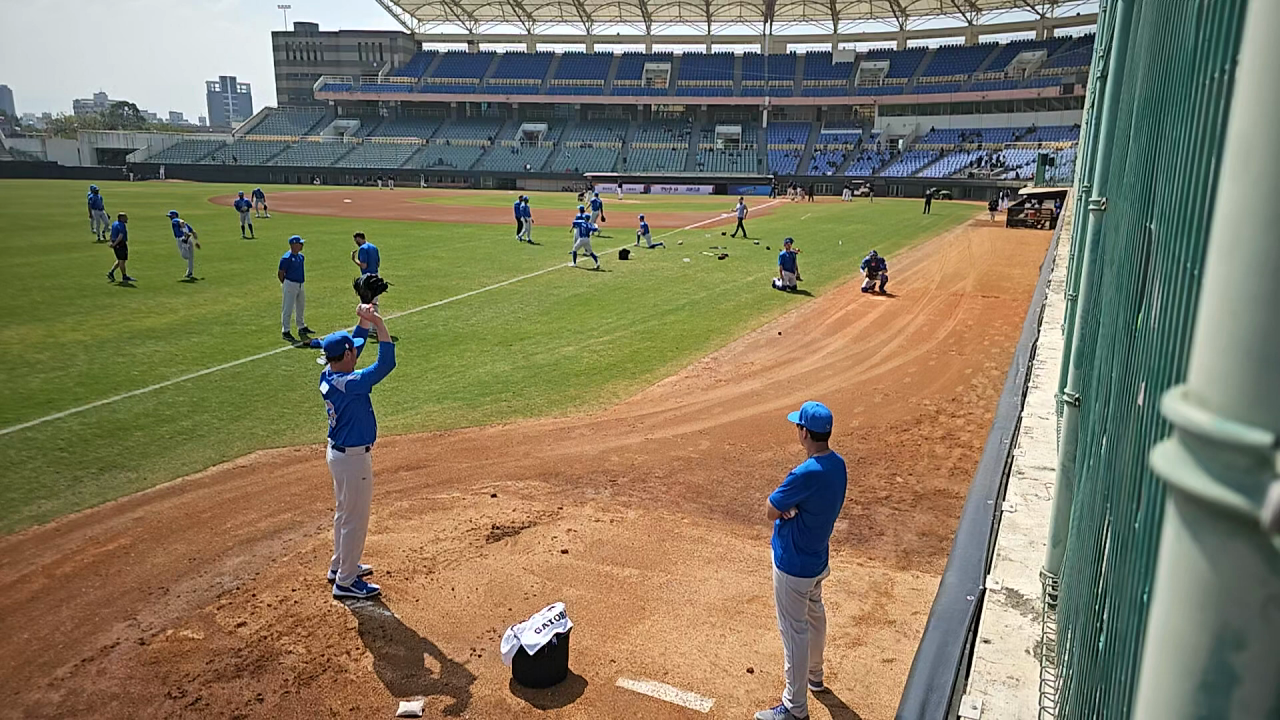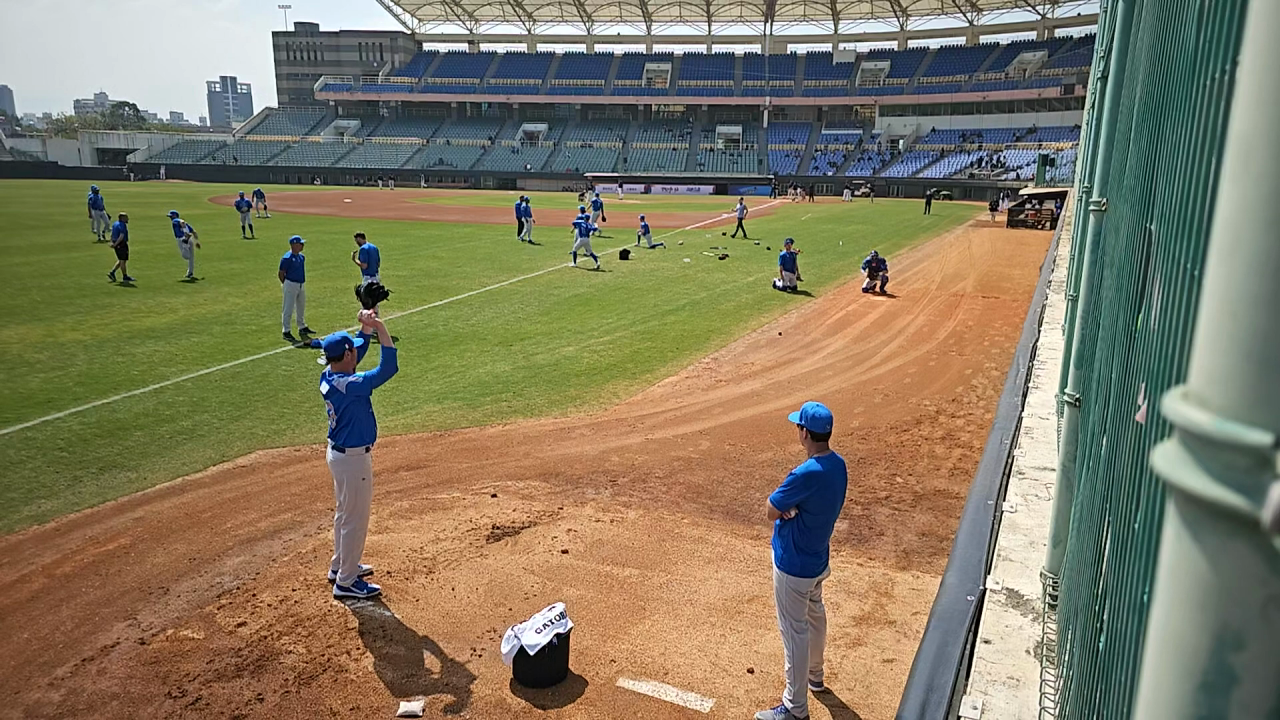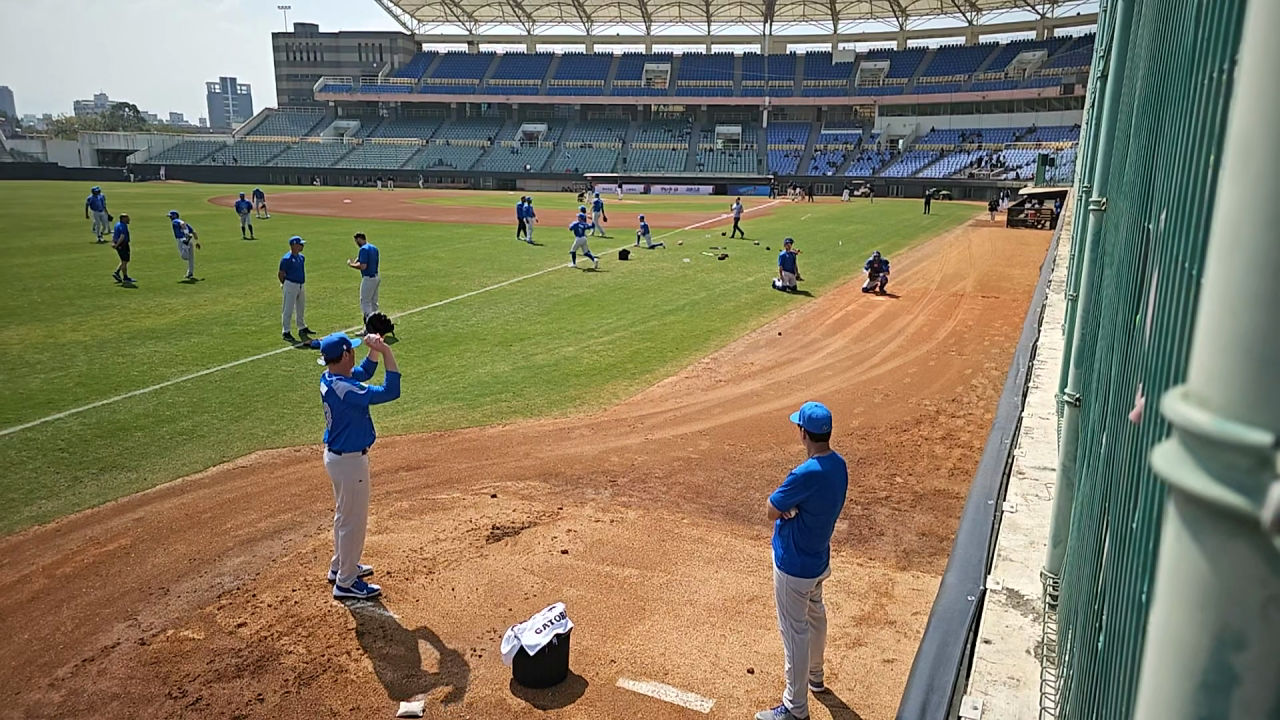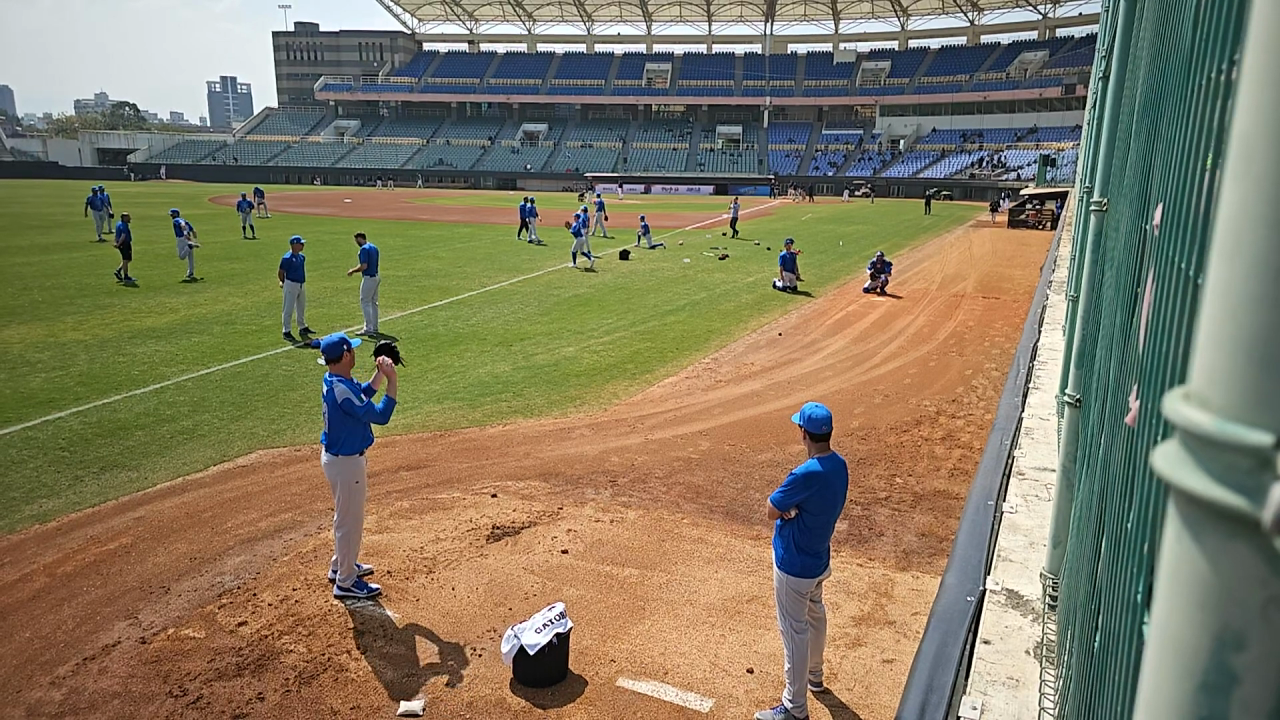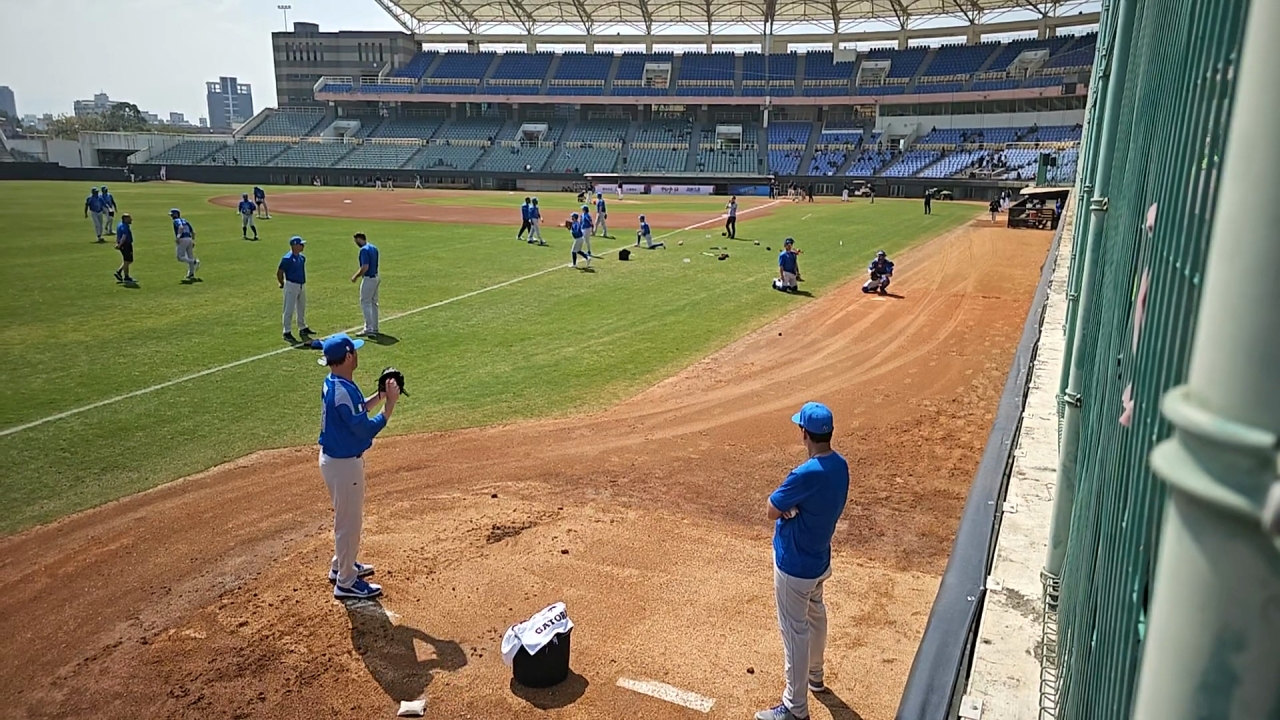
dt=1s
person 1, frame 1
left shoulder: (806, 473)
right shoulder: (838, 464)
left elbow: (771, 511)
left wrist: (784, 504)
right wrist: (791, 505)
left hip: (793, 565)
right hip: (818, 559)
left knee: (795, 631)
right knee: (814, 616)
right ankle: (814, 675)
person 1, frame 2
left shoulder: (806, 474)
right shoulder: (838, 465)
left elbow: (771, 511)
left wrist: (785, 503)
right wrist: (791, 506)
left hip: (794, 565)
right hip: (818, 558)
left knee: (795, 631)
right knee: (815, 616)
right ankle: (815, 675)
person 1, frame 3
left shoulder: (806, 474)
right shoulder: (839, 465)
left elbow: (771, 511)
right wrist: (792, 505)
left hip: (794, 565)
right hip: (818, 558)
left knee: (795, 632)
right knee: (815, 616)
right ankle: (815, 675)
person 1, frame 4
left shoulder: (806, 474)
right shoulder: (839, 465)
left elbow: (771, 511)
left wrist: (786, 505)
right wrist: (792, 505)
left hip: (794, 565)
right hip: (818, 559)
left knee: (794, 631)
right knee: (815, 616)
right ankle: (814, 675)
person 1, frame 5
left shoulder: (806, 474)
right shoulder: (840, 466)
left elbow: (772, 511)
left wrist: (786, 503)
right wrist: (792, 505)
left hip: (795, 565)
right hip: (819, 559)
left knee: (795, 631)
right knee: (815, 616)
right ankle: (815, 675)
person 2, frame 1
left shoulder: (328, 375)
right shoulder: (348, 384)
left elbow: (354, 343)
right elbow: (386, 363)
left wrist: (365, 320)
right wrist: (378, 323)
left hip: (338, 451)
right hip: (353, 458)
left knee: (345, 512)
right knee: (355, 519)
left ankle: (340, 565)
right ankle: (345, 581)
person 2, frame 2
left shoulder: (328, 377)
right shoulder: (349, 384)
left elbow: (358, 349)
right elbow: (389, 368)
left wrist: (367, 326)
right wrist: (380, 328)
left hip: (338, 452)
right hip: (353, 458)
left knee: (345, 513)
right knee: (355, 519)
left ankle: (340, 566)
right ankle: (346, 582)
person 2, frame 3
left shoulder: (330, 379)
right shoulder: (344, 389)
left elbow: (364, 373)
right elbow: (391, 392)
left wrist: (374, 350)
right wrist: (387, 352)
left hip: (337, 454)
right hip: (350, 460)
left knee: (345, 515)
right knee: (354, 520)
left ankle: (341, 566)
right ankle: (346, 582)
person 2, frame 4
left shoulder: (333, 380)
right shoulder: (341, 390)
left elbow: (363, 394)
right elbow: (381, 416)
left wrist: (380, 372)
right wrist: (392, 380)
left hip: (337, 455)
right hip: (346, 461)
left knee: (346, 516)
right knee: (350, 520)
left ankle: (341, 565)
right ankle: (346, 582)
person 2, frame 5
left shoulder: (333, 383)
right shoulder: (343, 391)
left elbow: (355, 411)
right elbow: (366, 430)
left wrist: (381, 395)
right wrist: (390, 404)
left hip: (334, 457)
right hip: (343, 463)
left knee: (346, 517)
right knee: (349, 521)
left ankle: (341, 566)
right ankle: (346, 582)
